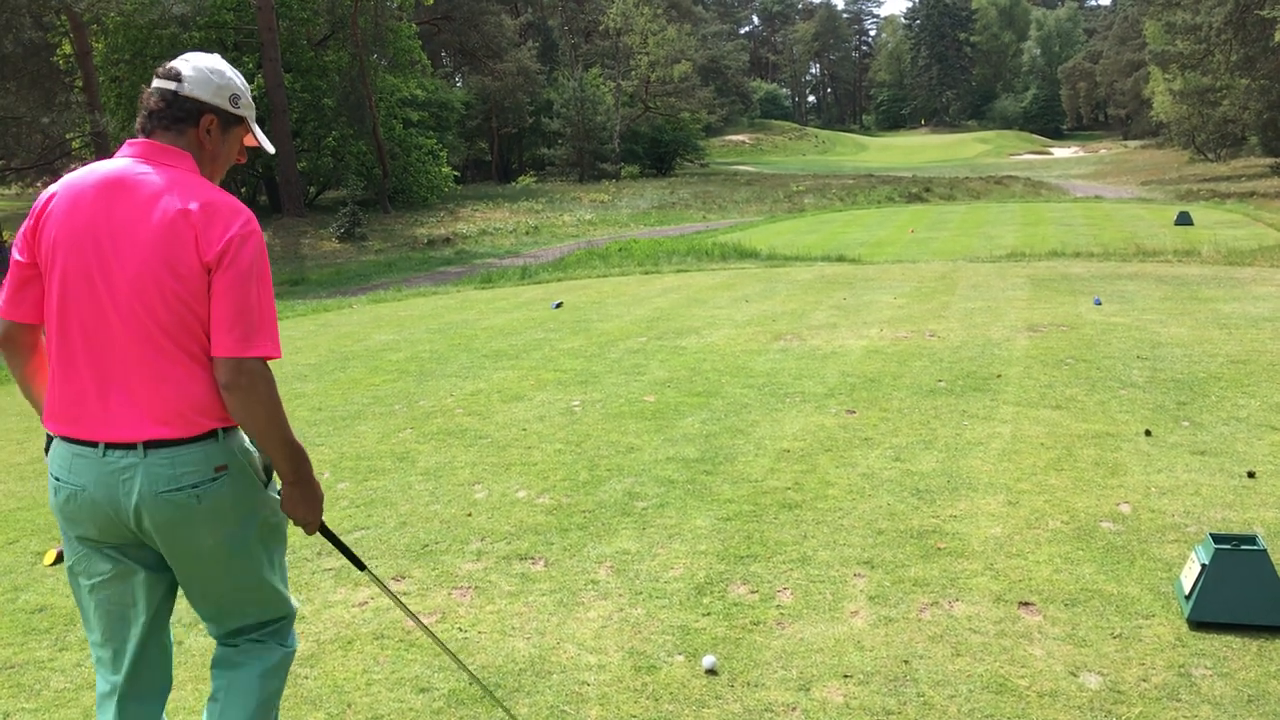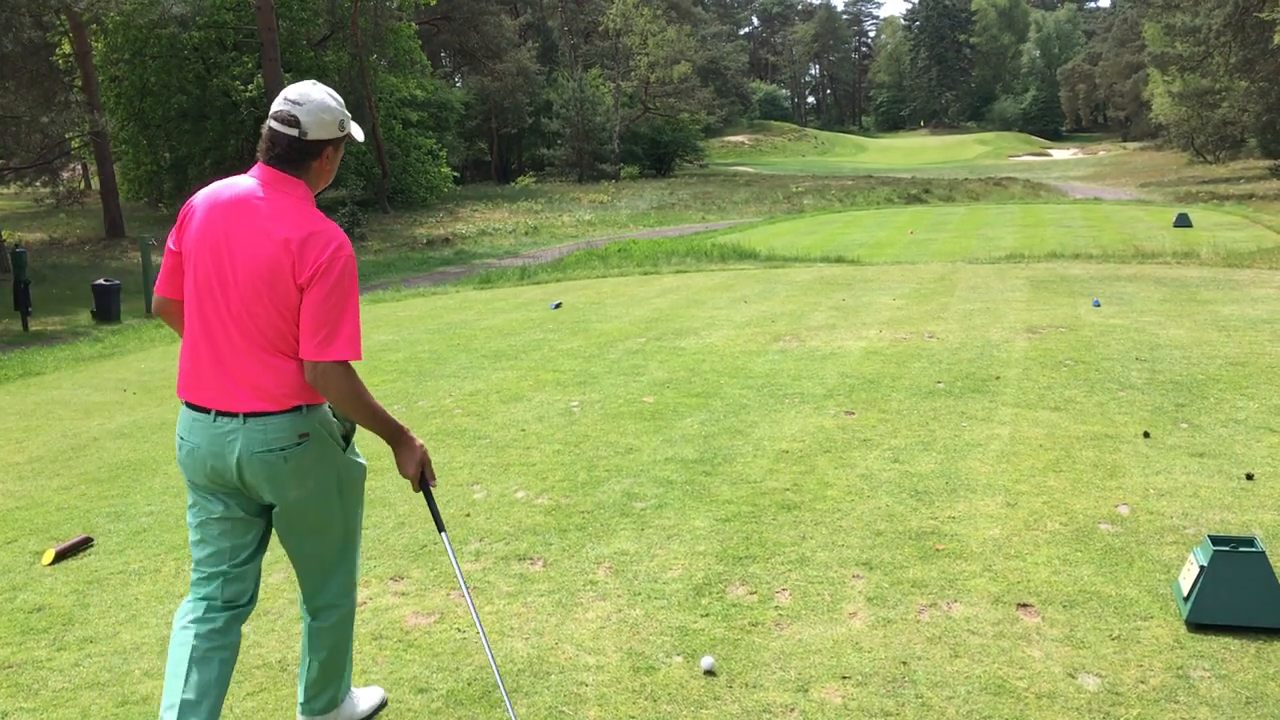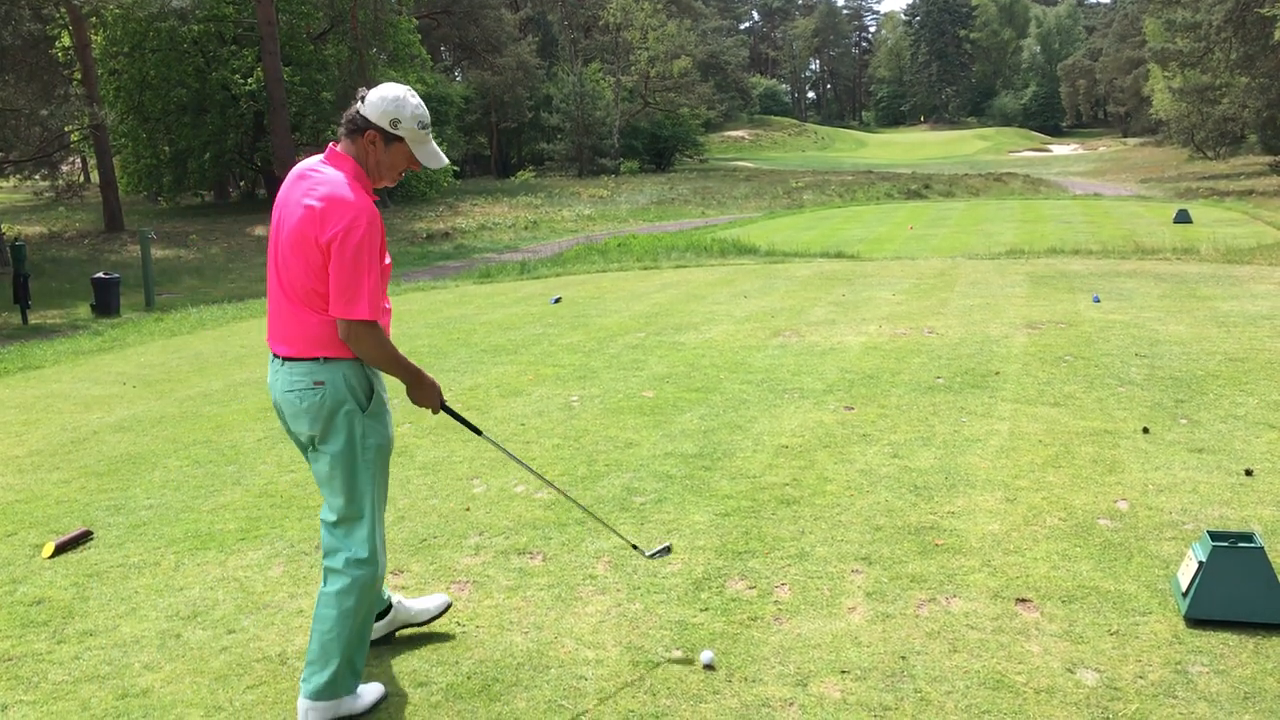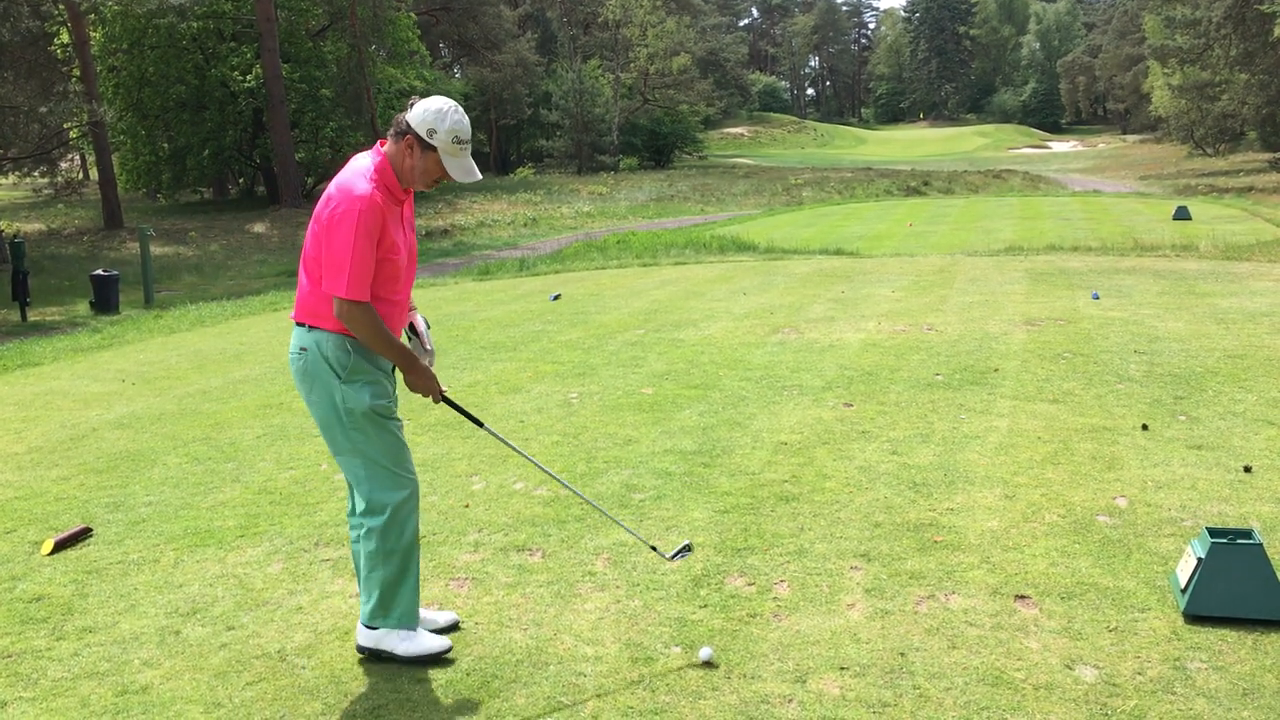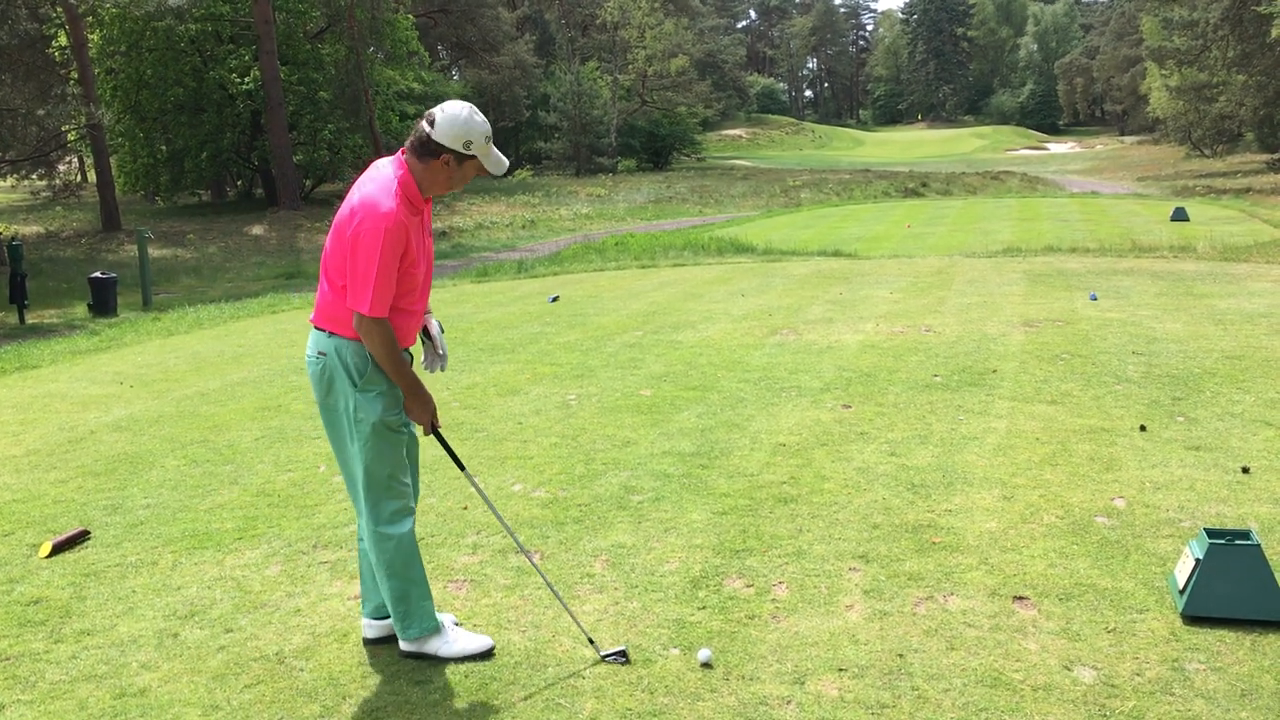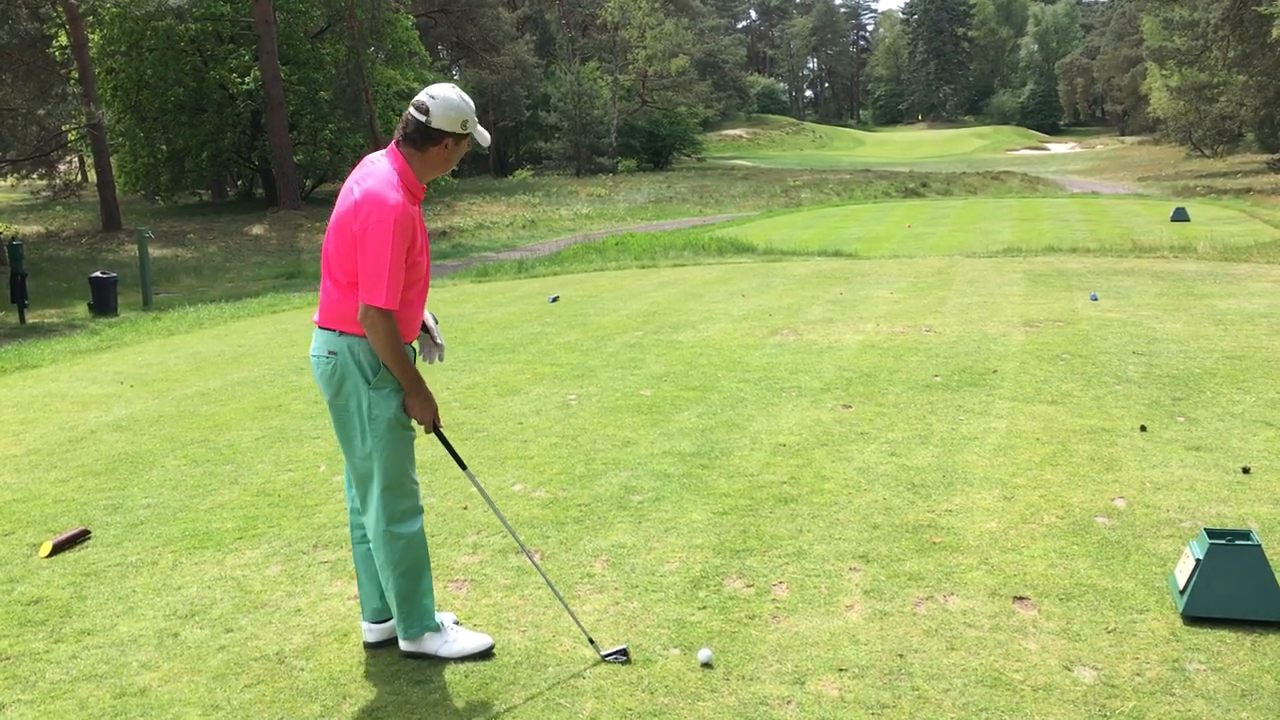
dt=0.5s
person 1, frame 1
left shoulder: (60, 198)
right shoulder: (225, 219)
right elbow: (238, 377)
left wrist: (59, 412)
right wrist: (296, 473)
left hip: (80, 472)
right hip: (193, 471)
right knee: (258, 632)
person 1, frame 2
left shoulder: (203, 204)
right shoulder: (323, 241)
left elbow: (168, 305)
right elbow: (326, 373)
right wrist: (397, 437)
left hip: (203, 430)
right hip: (290, 437)
left knee: (215, 588)
right knee: (328, 580)
person 1, frame 3
left shoulder: (303, 176)
right shoulder: (354, 210)
right elbow: (358, 331)
right wrist: (415, 378)
left hip: (290, 373)
right hip: (333, 383)
left knee: (349, 510)
right knee: (352, 538)
left ankle: (372, 610)
person 1, frame 4
left shoulder: (397, 183)
right shoulder: (359, 198)
right elbow: (348, 307)
left wrist: (411, 317)
right wrist: (409, 364)
left hip: (363, 352)
right hip: (337, 357)
left knee: (376, 489)
right knee: (391, 491)
left ankle: (386, 610)
right ankle: (386, 626)
person 1, frame 5
left shoulder: (411, 184)
right shoulder: (383, 212)
right elbow: (367, 322)
left wrist: (427, 321)
right wrist: (414, 393)
left hip: (375, 356)
right hip: (352, 362)
left knee: (394, 490)
right knee: (386, 501)
left ankle: (384, 611)
right ankle: (417, 629)
person 1, frame 6
left shoulder: (385, 170)
right shoulder: (388, 203)
right elbow: (372, 316)
left wrist: (419, 314)
right wrist: (415, 389)
left hip: (361, 354)
right hip: (363, 360)
left knee: (371, 495)
right knee: (393, 502)
left ankle: (384, 613)
right ankle: (417, 629)
